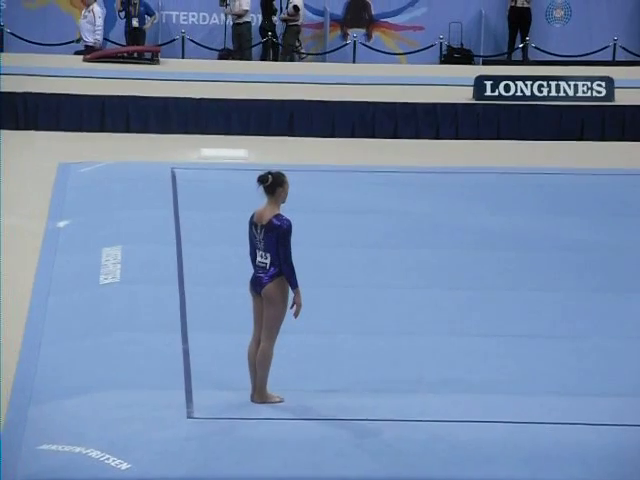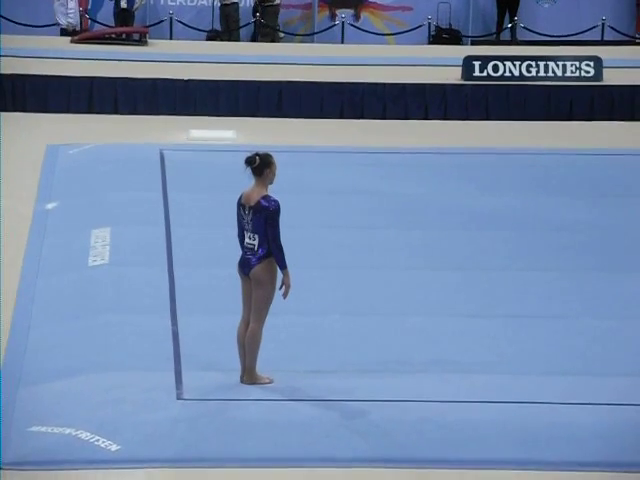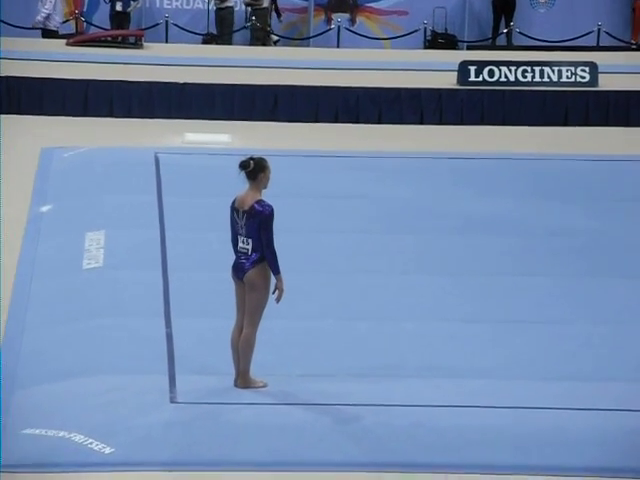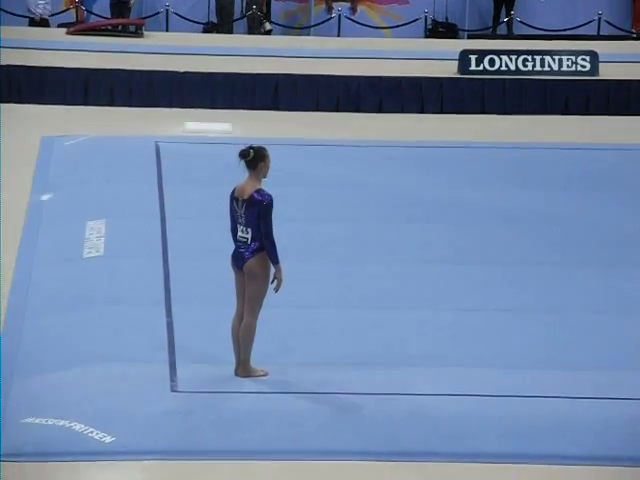
dt=0.4s
person 1, frame 1
left shoulder: (254, 217)
right shoulder: (282, 223)
right elbow: (286, 261)
right wrist: (296, 292)
left hip: (256, 281)
right hip: (274, 284)
left knee: (256, 337)
right knee: (268, 340)
left ankle: (255, 390)
right ankle: (261, 393)
person 1, frame 2
left shoulder: (242, 198)
right shoulder: (270, 204)
right elbow: (274, 242)
right wrist: (285, 272)
left hip: (244, 262)
right hip: (262, 266)
left knee: (246, 318)
right knee: (256, 322)
left ankle: (245, 371)
right ankle: (251, 374)
person 1, frame 3
left shoulder: (235, 202)
right shoulder: (264, 209)
left elbow: (234, 239)
right elbow: (268, 247)
right wrist: (278, 278)
left hip: (238, 266)
right hip: (256, 270)
left knee: (240, 323)
right knee: (250, 326)
left ankle: (238, 375)
right ankle: (244, 377)
person 1, frame 4
left shoulder: (235, 192)
right shoulder: (264, 198)
left elbow: (233, 228)
right elbow: (267, 236)
right wrist: (277, 267)
left hip: (238, 255)
right hip: (256, 260)
left knee: (240, 312)
right knee: (251, 315)
left ankle: (239, 363)
right ankle: (245, 366)
